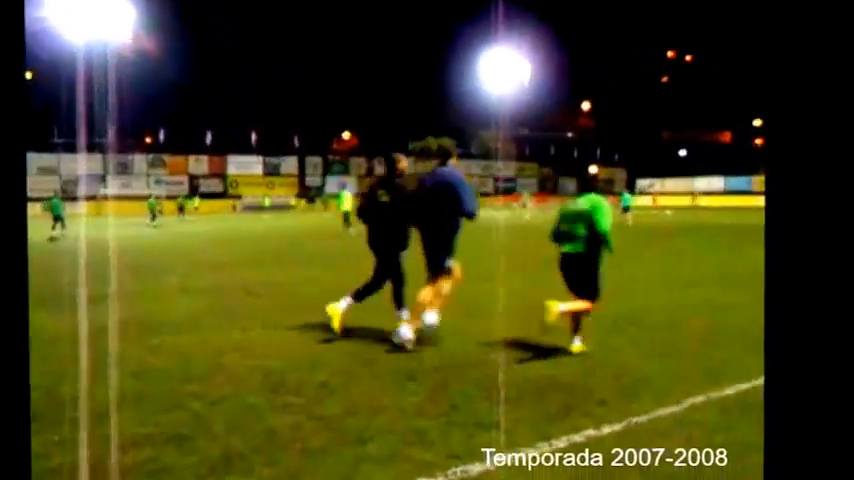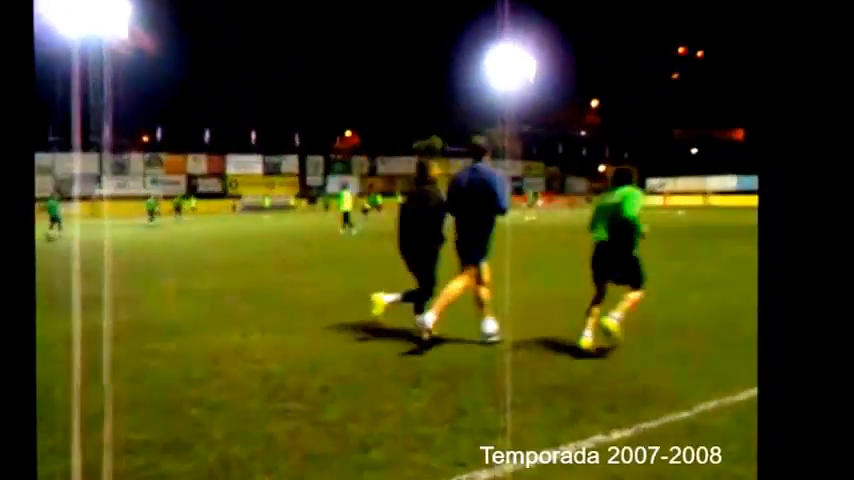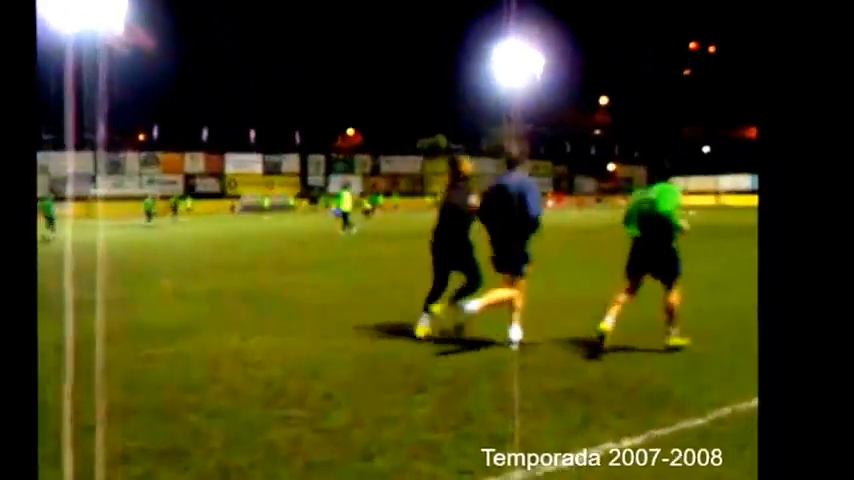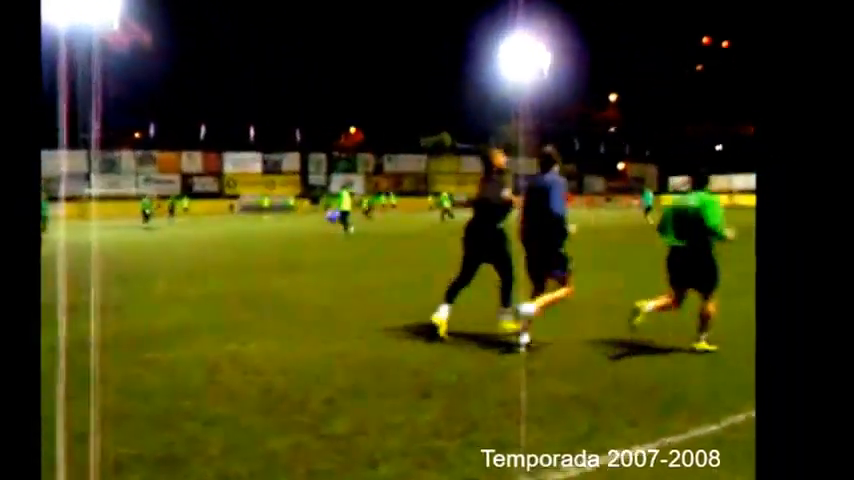
dt=0.1s
person 1, frame 1
left shoulder: (425, 179)
right shoulder: (456, 178)
left elbow: (417, 209)
right elbow: (468, 211)
right wrist: (473, 209)
left hip: (429, 237)
right hip: (443, 238)
left knee: (453, 275)
right knee: (435, 283)
left ankle: (431, 314)
right ankle: (407, 329)
person 1, frame 2
left shoulder: (460, 176)
right shoulder: (493, 175)
left elbow: (450, 205)
right elbow: (501, 207)
left hip: (464, 234)
right hip: (479, 236)
left knee: (484, 279)
right knee: (466, 279)
left ankle: (489, 324)
right ankle: (430, 317)
person 1, frame 3
left shoulder: (496, 185)
right shoulder: (528, 183)
left elbow: (482, 214)
right elbow: (533, 215)
right wrist: (532, 229)
left hip: (499, 244)
right hip: (516, 244)
left knee: (519, 287)
right knee: (514, 289)
left ankle: (515, 332)
right ankle: (477, 305)
person 1, frame 4
left shoulder: (533, 183)
right shoulder: (556, 182)
right elbow: (556, 212)
right wrist: (564, 231)
left hip: (531, 245)
right hip: (550, 244)
left knee: (538, 290)
right knee: (566, 289)
left ankle: (524, 336)
right ankle: (530, 307)
person 2, frame 1
left shoulder: (377, 186)
right shoulder: (399, 188)
left elbow: (362, 211)
right elbow: (409, 212)
left hip: (378, 238)
right hip: (390, 241)
left knee: (398, 280)
right knee: (378, 282)
left ankle: (404, 321)
right ankle: (340, 306)
person 2, frame 2
left shoulder: (414, 194)
right shoulder: (432, 193)
left elbow: (404, 218)
right elbow: (437, 219)
right wrist: (438, 238)
left hip: (408, 245)
right hip: (423, 245)
left knee: (426, 287)
right knee: (427, 287)
right ankle: (386, 298)
person 2, frame 3
left shoulder: (456, 188)
right shoulder: (460, 189)
right elbow: (452, 207)
left hip: (443, 242)
right hip: (455, 243)
left knee: (439, 285)
right knee: (475, 280)
left ankle: (423, 324)
person 2, frame 4
left shoulder: (493, 180)
right shoulder: (494, 181)
right elbow: (483, 201)
left hip: (475, 234)
right hip: (488, 235)
left knee: (464, 278)
right knee: (507, 276)
left ankle: (443, 313)
right ankle: (505, 317)
person 3, frame 1
left shoulder: (567, 206)
right shoulder: (599, 203)
left elbow: (555, 235)
right elbow: (602, 230)
right wrist: (608, 246)
left hip: (567, 259)
right hip: (586, 259)
left knee: (581, 299)
right knee: (589, 304)
left ankle: (576, 342)
right ankle: (557, 308)
person 3, frame 2
left shoulder: (604, 198)
right shoulder: (633, 194)
left elbow: (594, 226)
right elbow: (629, 216)
right wrist: (639, 232)
left hip: (600, 250)
right hip: (621, 250)
left knee: (599, 294)
right knee: (637, 291)
left ankle: (587, 336)
right ankle: (612, 319)
person 3, frame 3
left shoulder: (640, 194)
right shoulder: (670, 191)
left elbow: (628, 220)
right elbow: (664, 211)
right wrist: (679, 225)
left hip: (639, 247)
right hip: (660, 248)
left knee: (629, 289)
right knee: (672, 289)
left ankle: (607, 323)
right ankle: (673, 336)
person 3, frame 4
left shoulder: (676, 202)
right shoulder: (710, 202)
left elbow: (662, 228)
right elbow: (712, 226)
right wrist: (725, 235)
left hip: (677, 254)
right hip: (700, 256)
left knee: (675, 300)
right knee: (709, 298)
left ankle: (646, 307)
right ankle: (701, 340)
